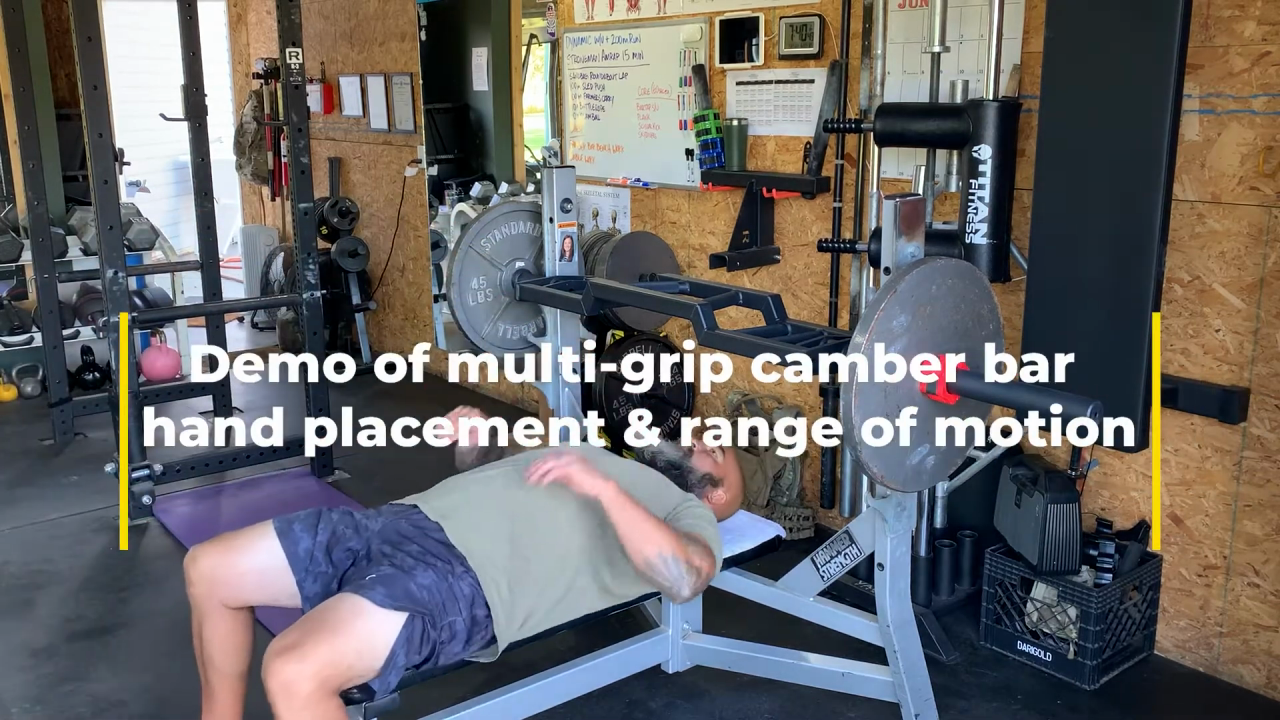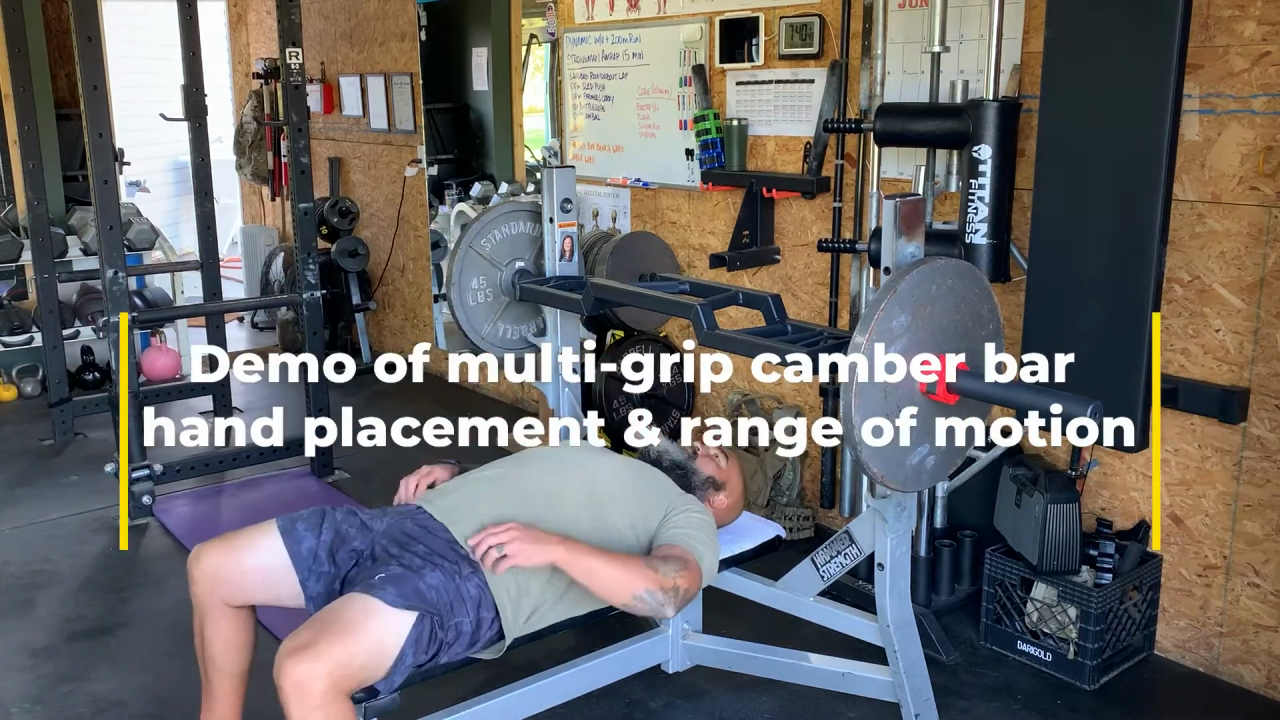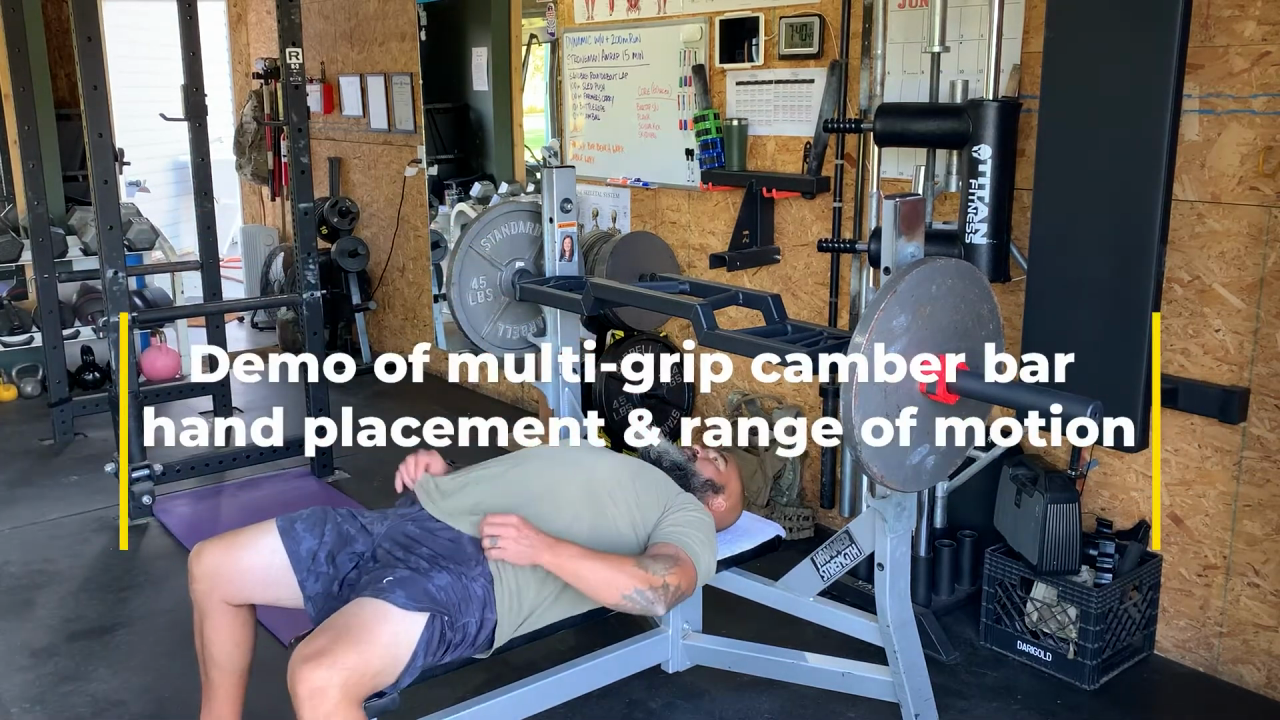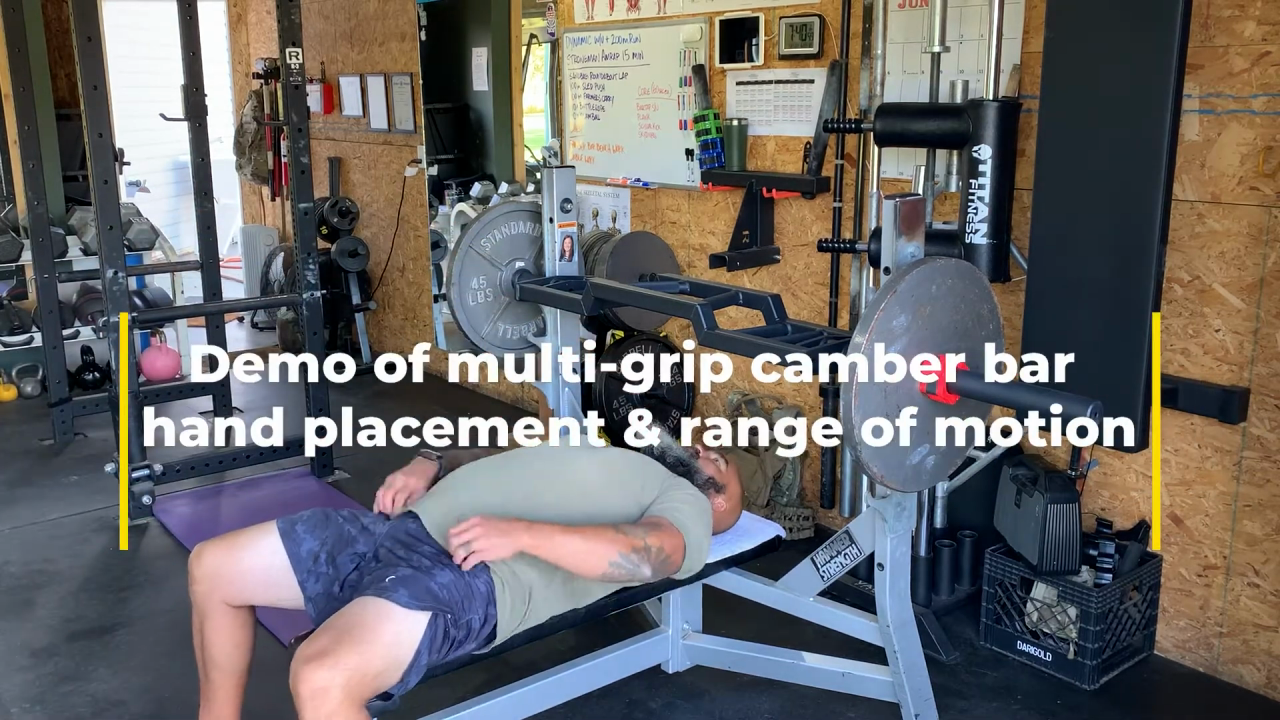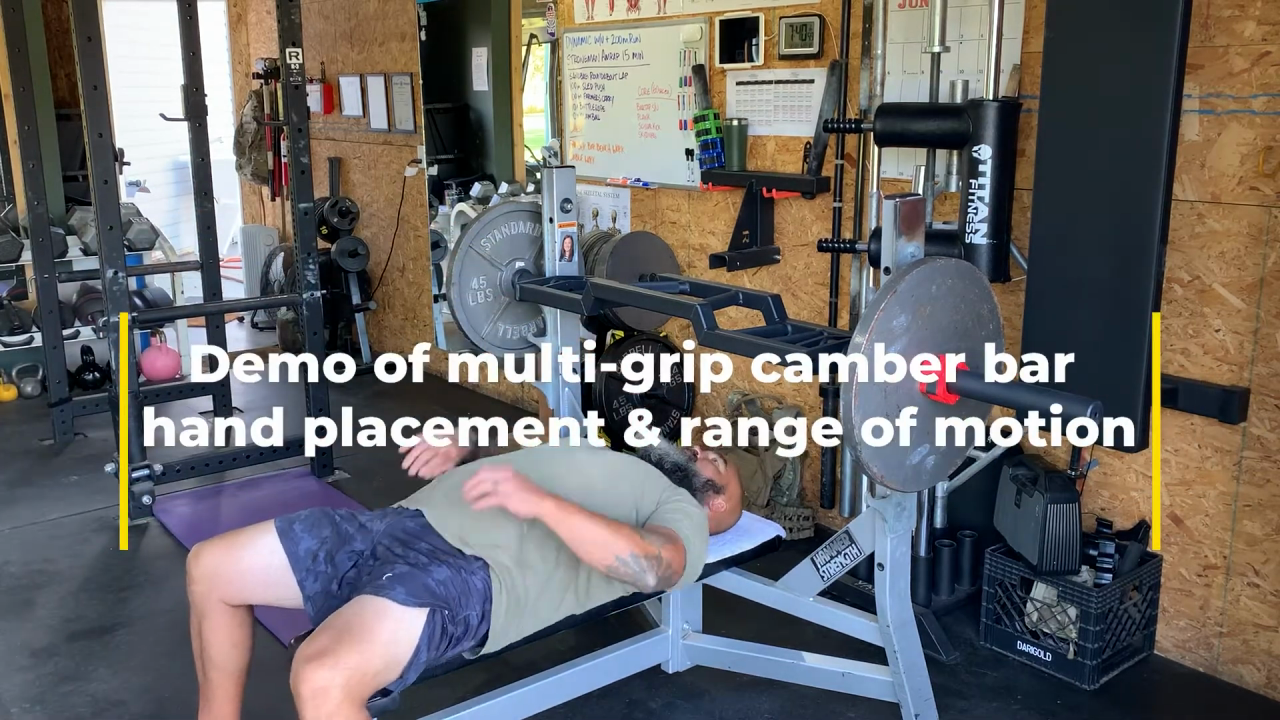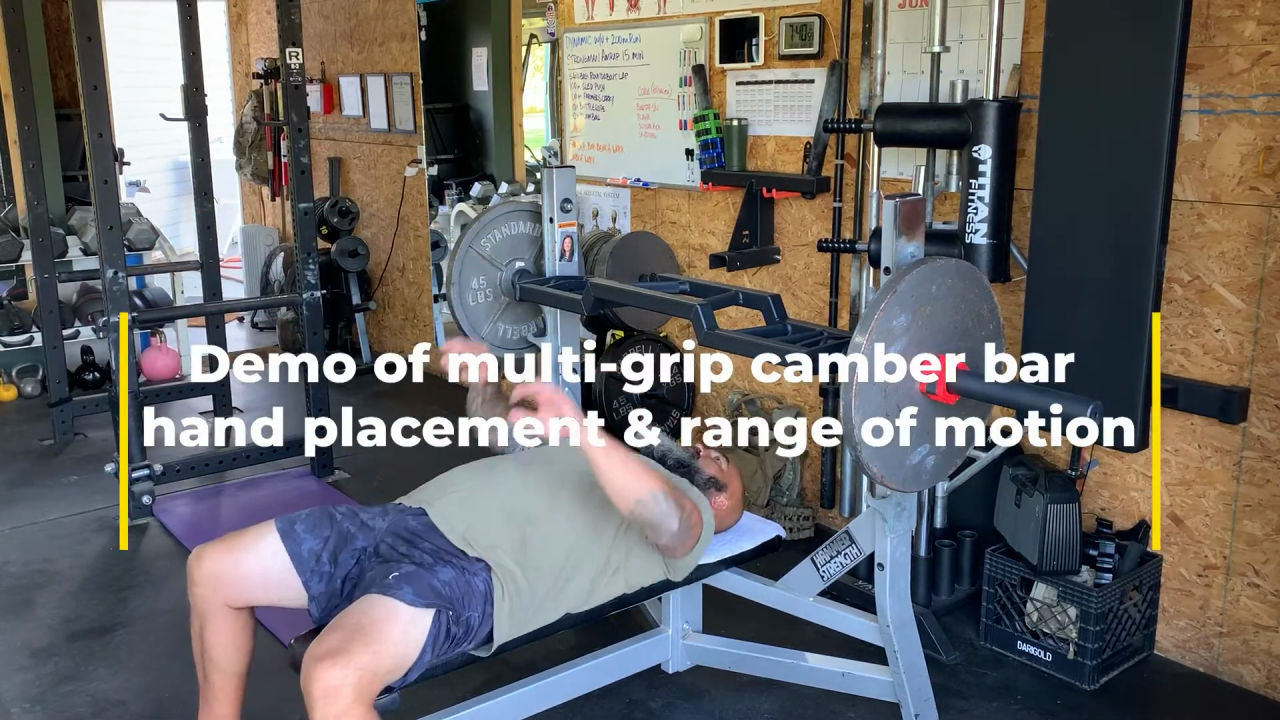
dt=0.2s
person 1, frame 1
left shoulder: (689, 516)
right shoulder: (600, 459)
left elbow: (682, 579)
right elbow: (485, 477)
left wrist: (603, 488)
right wrist: (473, 439)
left hip: (462, 575)
right hip: (411, 519)
left knee: (293, 671)
right knee: (209, 569)
person 1, frame 2
left shoulder: (690, 519)
right shoulder: (611, 464)
left elbow: (664, 593)
left wrist: (553, 547)
right wrist: (443, 475)
left hip: (466, 572)
right hip: (413, 523)
left knee: (306, 671)
right knee: (212, 568)
person 1, frame 3
left shoulder: (689, 518)
right shoulder: (611, 465)
left elbow: (656, 591)
left wrist: (545, 548)
right wrist: (438, 470)
left hip: (467, 567)
right hip: (414, 519)
right knee: (213, 566)
person 1, frame 4
left shoulder: (687, 505)
right shoulder: (607, 461)
left elbow: (641, 554)
right elbow: (488, 462)
left wrist: (522, 536)
right wrist: (425, 468)
left hip: (466, 569)
right hip: (409, 520)
right knee: (212, 567)
person 1, frame 5
left shoulder: (683, 514)
right shoulder: (613, 469)
left elbow: (648, 564)
right elbow: (506, 462)
left wrist: (539, 503)
right wrist: (459, 450)
left hip: (467, 569)
right hip: (407, 520)
right knee: (211, 568)
person 1, frame 6
left shoulder: (689, 518)
right shoulder: (615, 474)
left elbow: (664, 516)
right elbow: (514, 428)
right wrist: (483, 380)
left hip: (466, 571)
right hip: (406, 518)
right knee: (211, 570)
